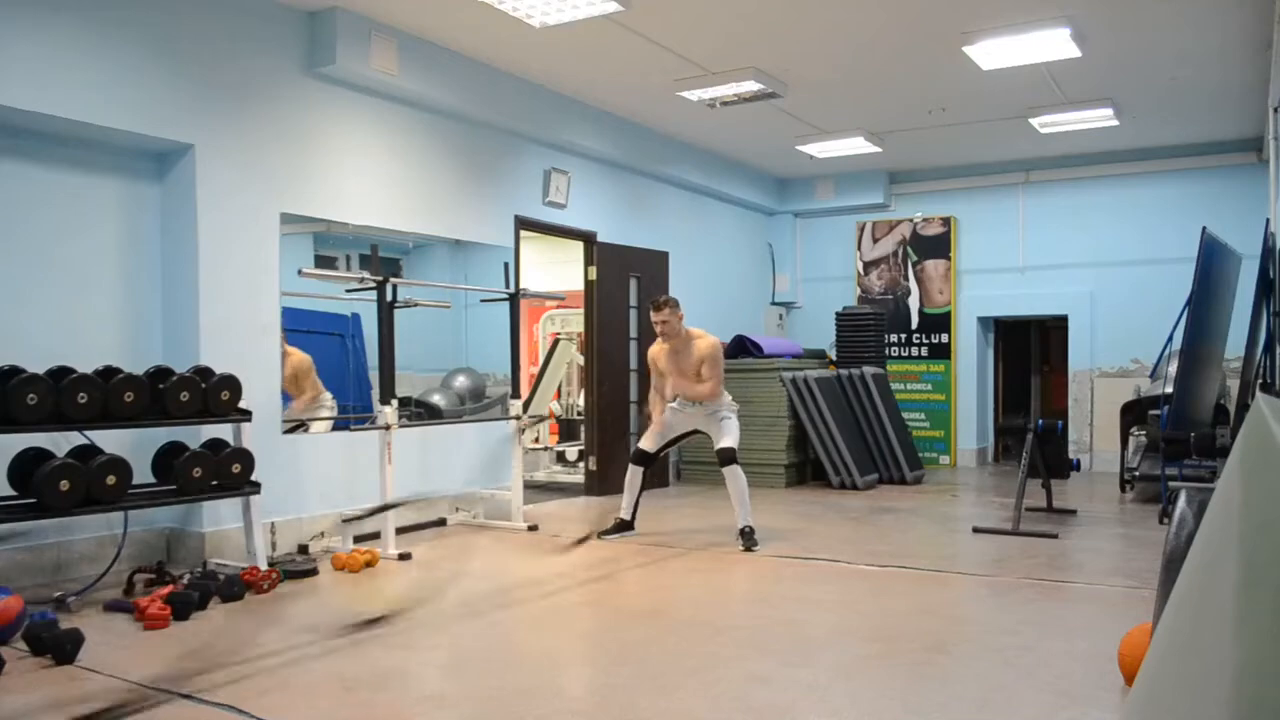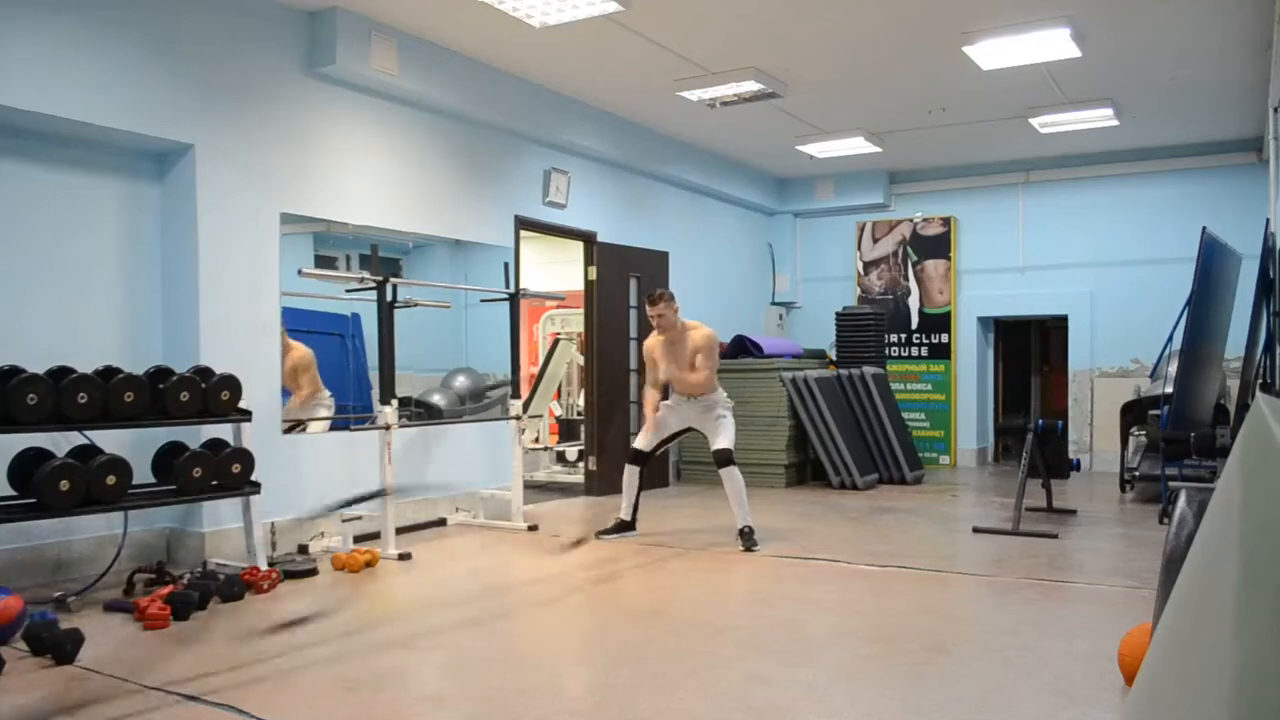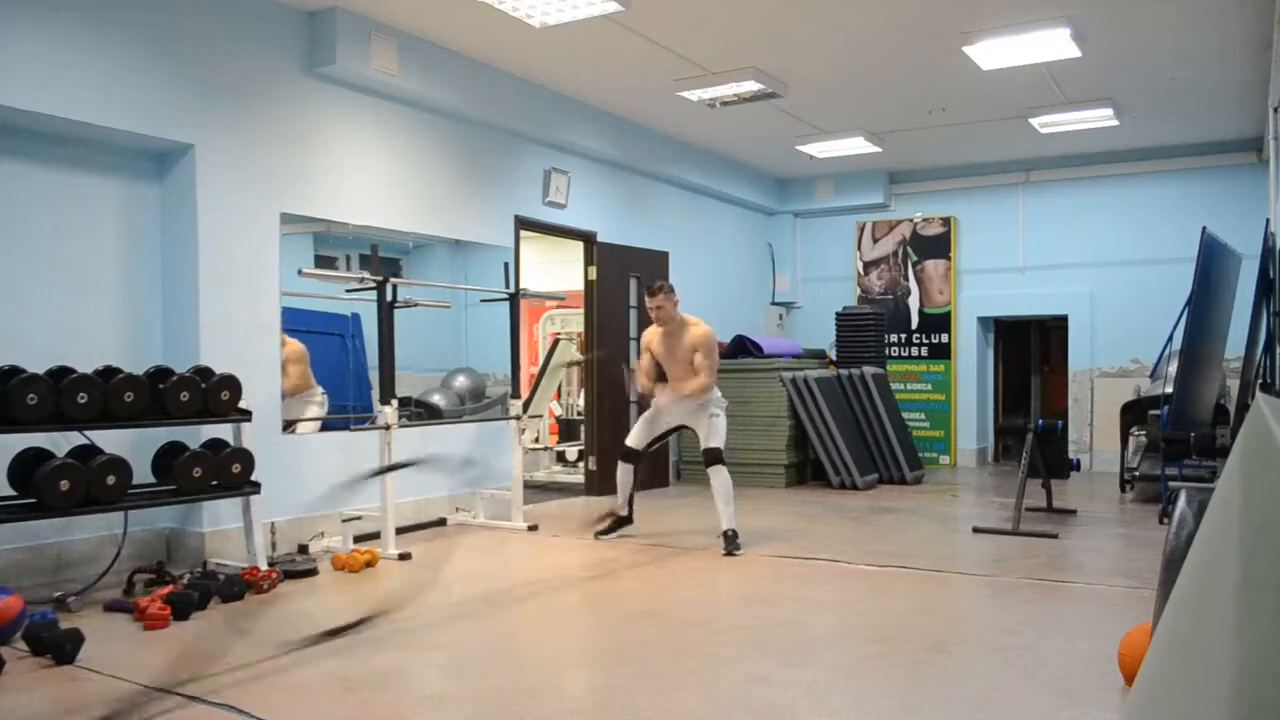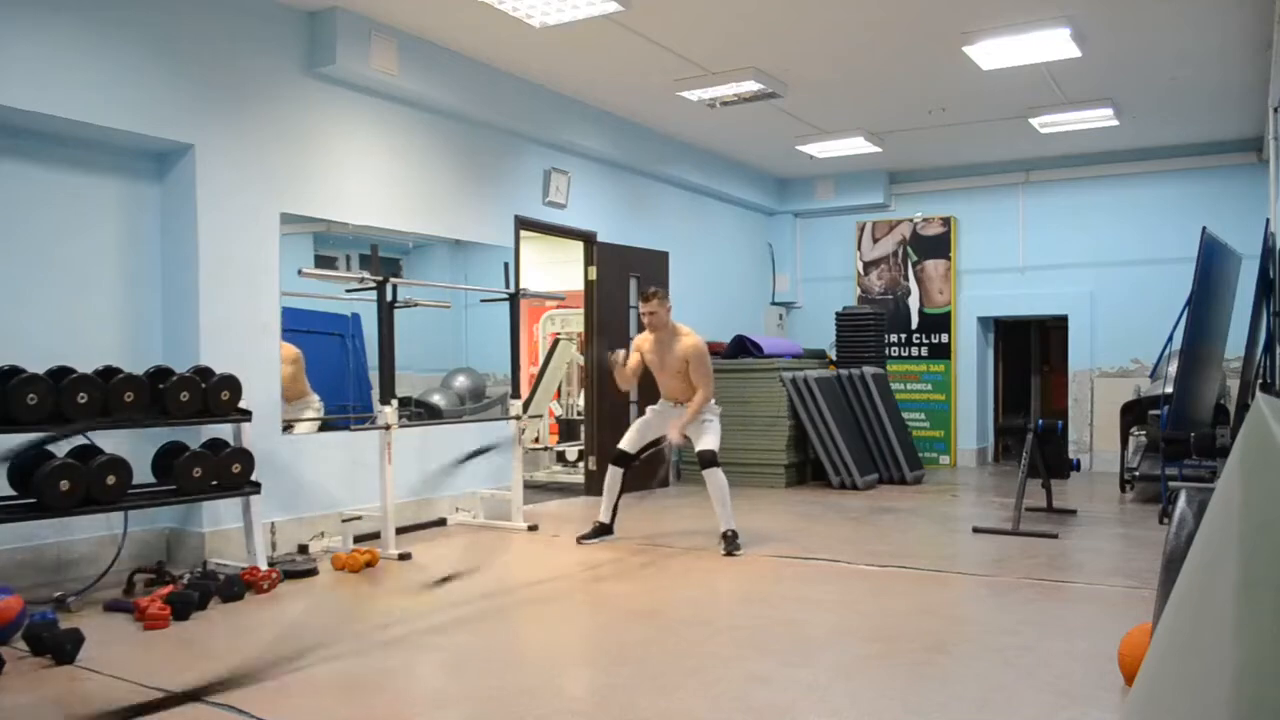
dt=0.3s
person 1, frame 1
left shoulder: (707, 345)
right shoulder: (656, 351)
left elbow: (713, 389)
right elbow: (656, 393)
left wrist: (678, 386)
right wrist: (656, 426)
left hip: (716, 408)
right hip: (683, 407)
left knee: (727, 458)
right knee: (639, 455)
left ankle: (745, 528)
right ankle: (626, 520)
person 1, frame 2
left shoulder: (703, 336)
right shoulder: (652, 343)
left elbow: (707, 381)
right elbow: (652, 387)
left wrist: (672, 374)
right wrist: (650, 422)
left hip: (711, 404)
right hip: (677, 404)
left knee: (724, 460)
right knee: (636, 454)
left ankle: (745, 529)
right ankle: (626, 520)
person 1, frame 3
left shoulder: (701, 333)
right shoulder: (650, 336)
left elbow: (707, 380)
right elbow: (645, 376)
left wrist: (674, 393)
right wrist: (644, 383)
left hip: (704, 402)
right hip: (670, 403)
left knee: (713, 458)
right knee: (628, 451)
left ankle: (729, 532)
right ankle: (623, 515)
person 1, frame 4
left shoulder: (692, 344)
right shoulder: (641, 342)
left elbow: (706, 391)
right elbow: (626, 385)
left wrist: (681, 426)
right wrist: (619, 367)
left hip: (699, 412)
right hip: (663, 409)
left knee: (708, 461)
right knee: (619, 457)
left ankle: (728, 532)
right ankle: (604, 523)
